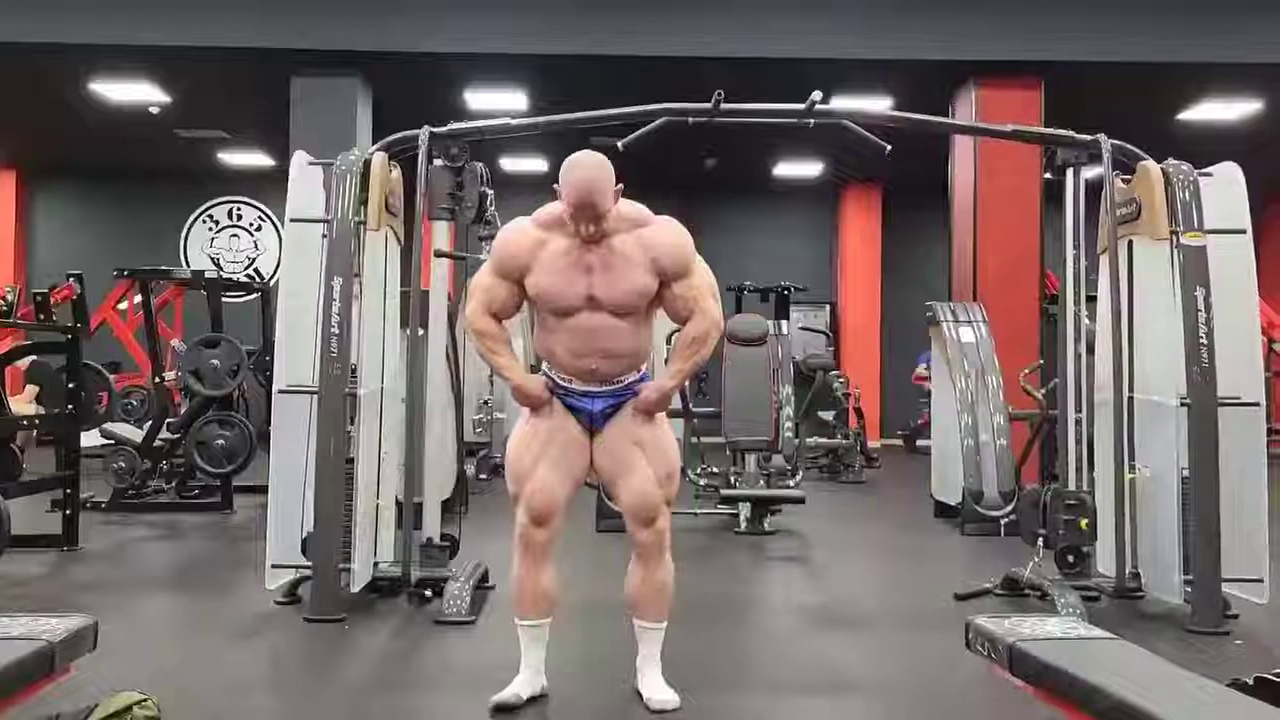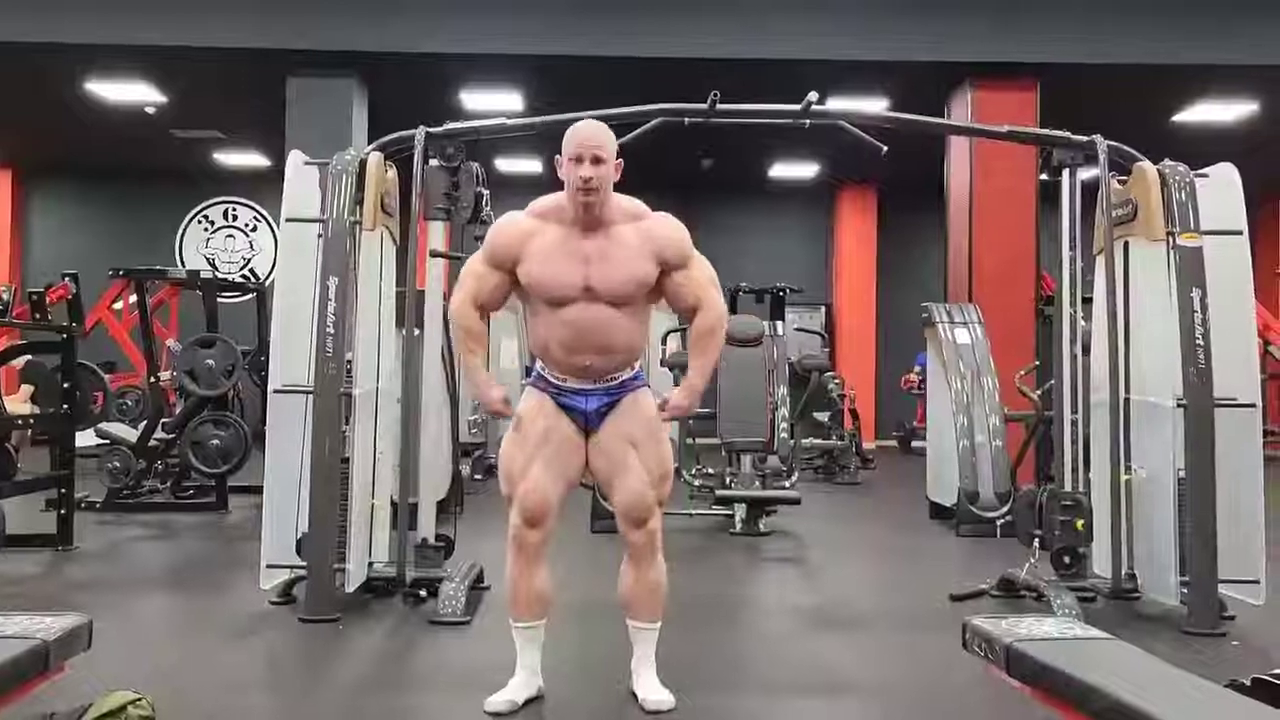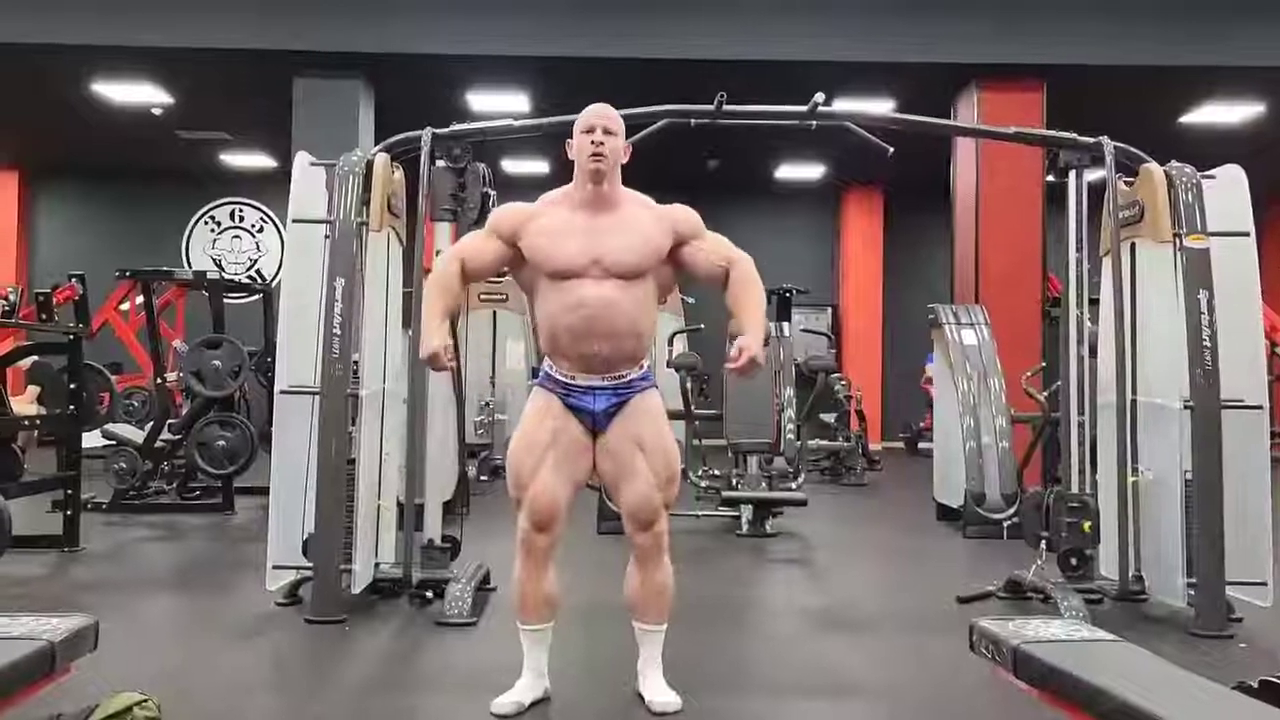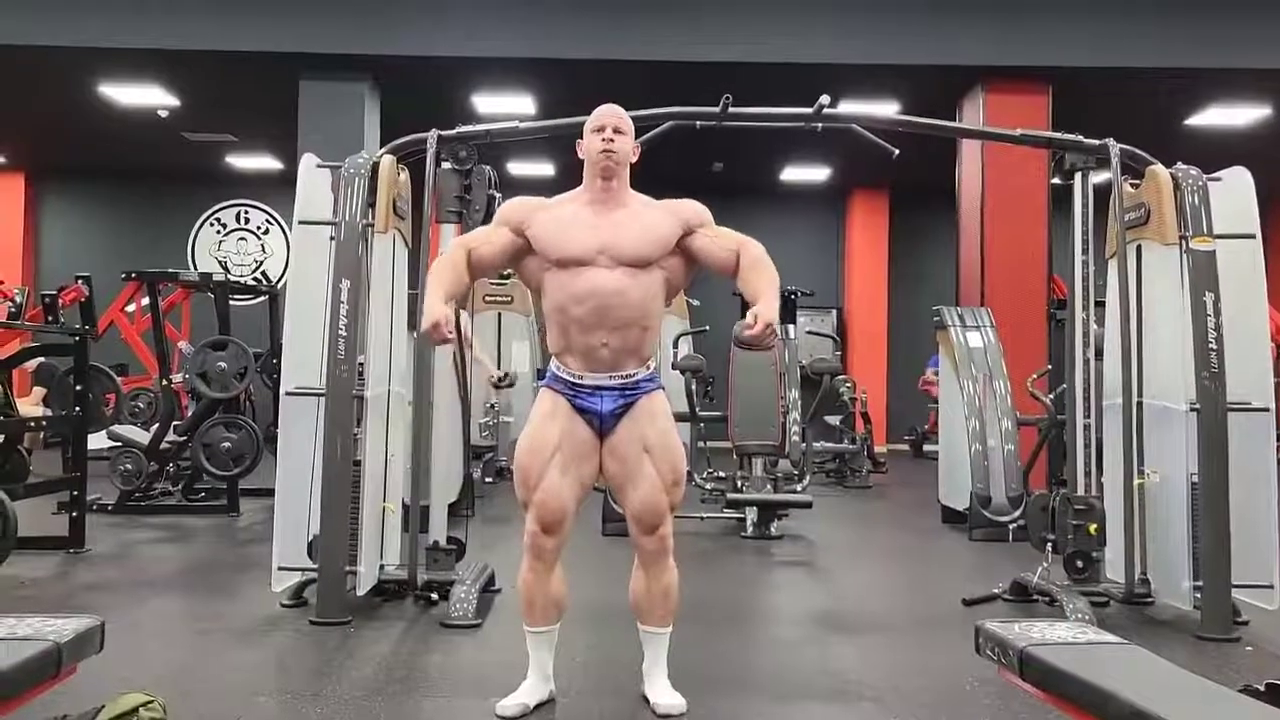
dt=0.5s
person 1, frame 1
left shoulder: (660, 239)
right shoulder: (524, 240)
left elbow: (706, 314)
right elbow: (480, 311)
left wrist: (670, 382)
right wrist: (518, 378)
left hip: (631, 399)
right hip: (555, 399)
left knee: (652, 530)
right knee: (533, 527)
left ankle: (650, 670)
right ankle: (530, 671)
person 1, frame 2
left shoulder: (658, 233)
right shoulder: (518, 232)
left elbow: (708, 308)
right elbow: (467, 304)
left wrist: (692, 384)
right wrist: (481, 380)
left hip: (626, 398)
right hip: (547, 398)
left knee: (644, 530)
right knee: (526, 528)
left ankle: (644, 671)
person 1, frame 3
left shoulder: (665, 220)
right shoulder: (525, 219)
left elbow: (735, 266)
right elbow: (454, 263)
left wrist: (752, 330)
right wrist: (434, 326)
left hip: (633, 394)
right hip: (557, 393)
left knee: (650, 532)
right knee: (535, 532)
person 1, frame 4
left shoulder: (676, 216)
right shoulder: (533, 215)
left elbow: (745, 253)
right elbow: (463, 253)
left wrist: (766, 302)
right wrist: (437, 299)
left hip: (639, 395)
right hip: (564, 394)
left knee: (655, 535)
right knee: (541, 533)
